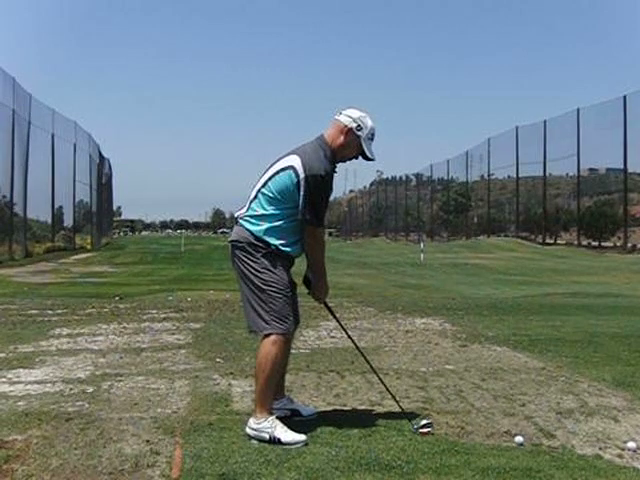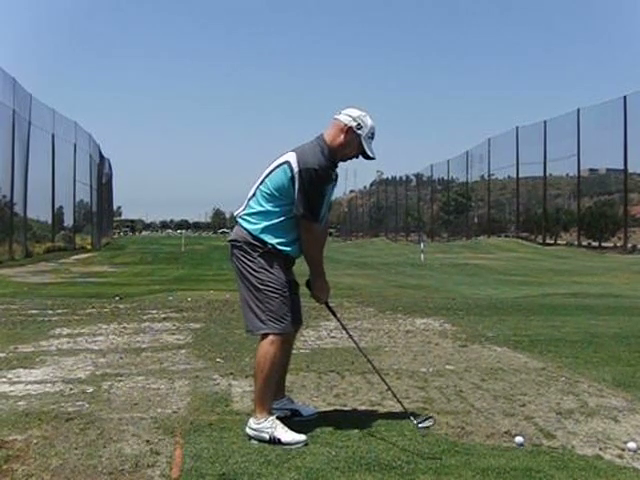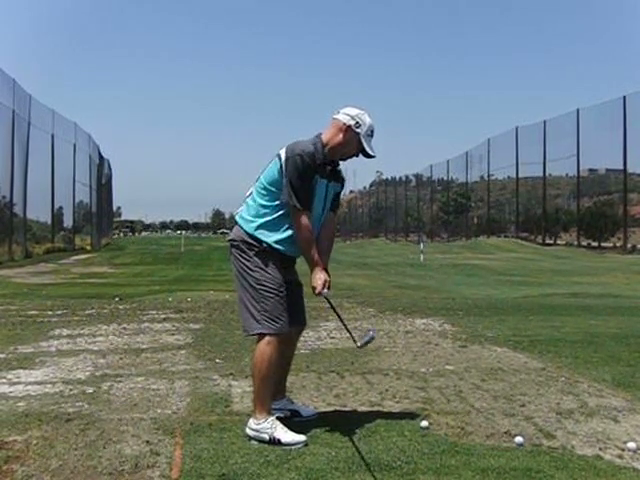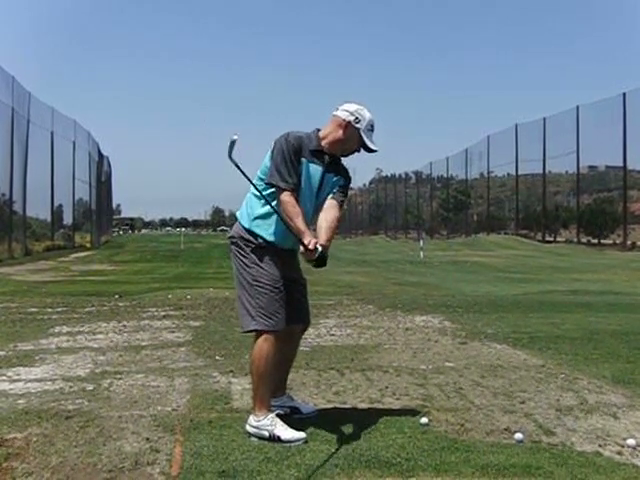
dt=1s
person 1, frame 1
left shoulder: (314, 157)
right shoulder: (316, 169)
left elbow: (313, 229)
right elbow: (313, 234)
left wrist: (313, 272)
right wrist: (320, 279)
left hip: (268, 248)
right hip: (257, 248)
left knee: (286, 325)
right knee: (276, 329)
left ankle: (277, 400)
right ankle: (261, 418)
person 1, frame 2
left shoulder: (325, 166)
right shoulder: (311, 165)
left elbow: (320, 226)
right elbow: (308, 230)
left wrist: (316, 275)
right wrist: (319, 278)
left hip: (275, 251)
right hip: (256, 248)
left knee: (289, 327)
right knee: (275, 330)
left ankle: (277, 400)
right ankle: (260, 419)
person 1, frame 3
left shoulder: (335, 176)
right shoulder: (301, 156)
left elbow: (327, 224)
right elbow: (300, 219)
left wrist: (322, 268)
right wrist: (316, 267)
left hip: (281, 253)
right hip: (255, 247)
left knee: (292, 328)
right knee: (272, 331)
left ankle: (278, 400)
right ankle: (260, 419)
person 1, frame 4
left shoulder: (339, 174)
right shoulder: (292, 144)
left elbow: (330, 209)
right elbow: (285, 196)
left wrist: (321, 245)
right wrist: (306, 237)
left hip: (286, 250)
right hip: (255, 243)
left knee: (295, 325)
right knee: (270, 327)
left ankle: (278, 397)
right ankle: (260, 416)
